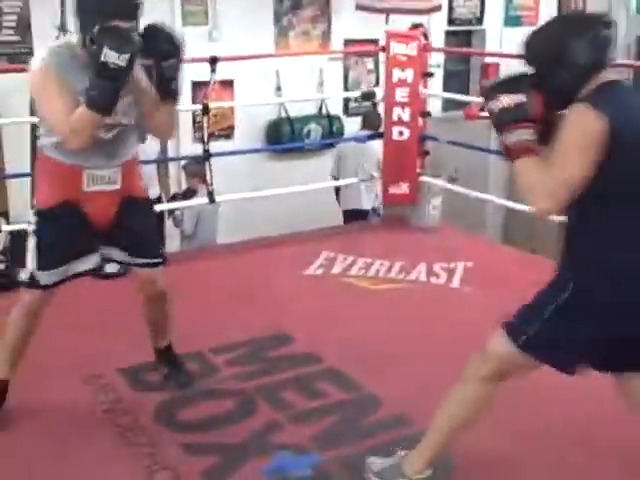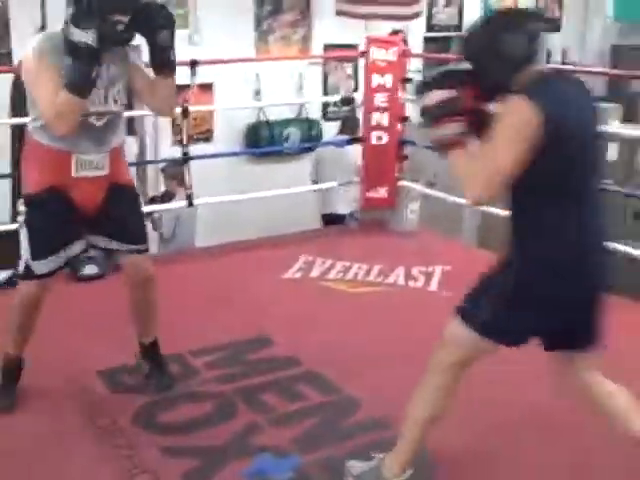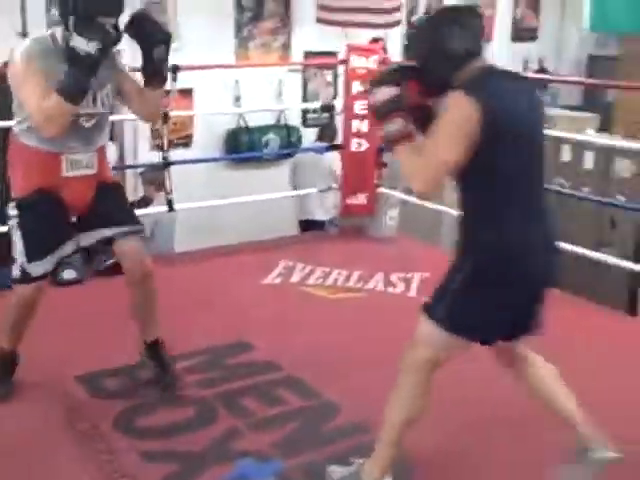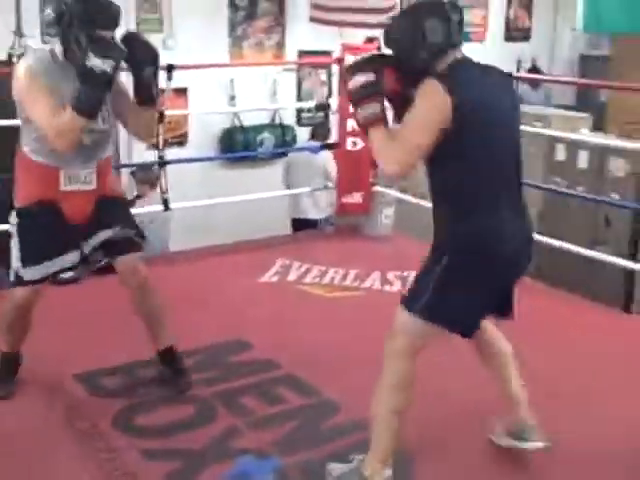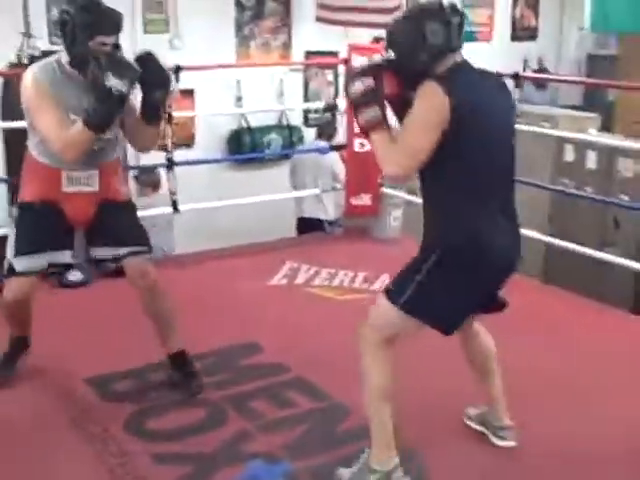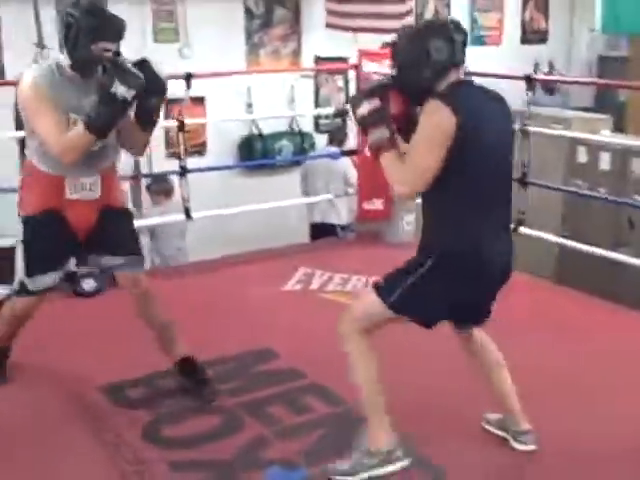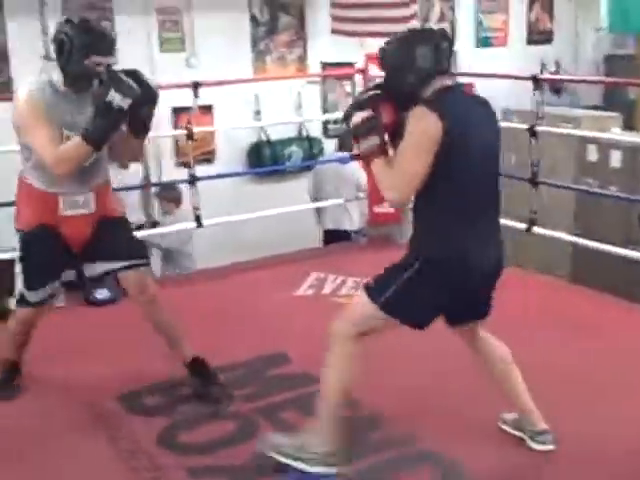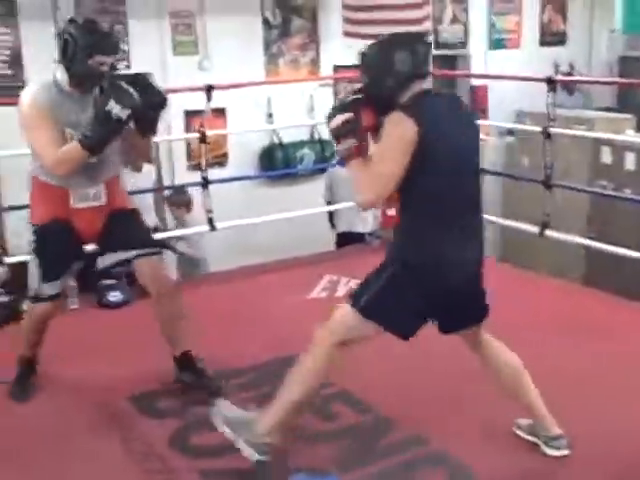
dt=0.1s
person 1, frame 1
left shoulder: (591, 115)
left elbow: (547, 200)
left wrist: (517, 136)
right wrist: (545, 126)
left hip: (595, 282)
left knee: (487, 369)
person 1, frame 2
left shoulder: (525, 105)
right shoulder: (576, 94)
left elbow: (480, 188)
left wrist: (452, 128)
right wrist: (478, 120)
left hip: (539, 264)
right hip: (583, 264)
left knee: (447, 359)
right knee: (580, 376)
person 1, frame 3
left shoulder: (463, 101)
right shoulder: (521, 90)
left elbow: (423, 180)
left wrist: (394, 122)
left hip: (494, 258)
right hip: (534, 252)
left knee: (420, 359)
right knee: (512, 351)
person 1, frame 4
left shoulder: (439, 89)
right shoulder: (498, 82)
left elbow: (395, 162)
left wrist: (369, 107)
right wrist: (404, 98)
left hip: (469, 245)
right hip: (511, 238)
left knee: (400, 349)
right knee: (477, 324)
right ankle: (524, 424)
person 1, frame 5
left shoulder: (437, 91)
right shoulder: (494, 87)
left elbow: (397, 165)
left wrist: (370, 111)
right wrist: (405, 102)
left hip: (458, 245)
right hip: (500, 240)
left knee: (376, 336)
right knee: (465, 321)
right ankle: (499, 419)
person 1, frame 6
left shoulder: (441, 109)
right shoulder: (493, 104)
left elbow: (408, 183)
left wrist: (378, 129)
right wrist: (410, 119)
left hip: (452, 255)
right hip: (493, 252)
left knee: (355, 325)
right knee: (467, 328)
right ankle: (516, 424)
person 1, frame 7
left shoulder: (428, 115)
right shoulder: (480, 108)
left elbow: (397, 190)
left wrist: (370, 140)
right wrist: (400, 128)
left hip: (440, 257)
right hip: (484, 254)
left knee: (344, 330)
right knee: (472, 332)
left ankle: (319, 442)
right ankle: (535, 423)
person 1, frame 8
left shoulder: (407, 120)
right shoulder: (460, 114)
left elbow: (372, 192)
left wrist: (350, 141)
right wrist: (379, 130)
left hip: (417, 262)
right hip: (463, 258)
left knee: (329, 339)
right knee: (480, 339)
left ankle: (263, 431)
right ankle: (547, 429)
person 2, frame 1
left shoulder: (129, 65)
right shoulder: (51, 66)
left elbow: (164, 129)
right elbow: (75, 137)
left wrist: (168, 72)
right wrist: (106, 80)
left hip: (122, 184)
right hip: (66, 189)
left knee: (155, 284)
right knee: (34, 297)
left ankle: (165, 354)
person 2, frame 2
left shoulder: (118, 54)
right shoulder: (43, 53)
left elbow: (163, 106)
right elbow: (61, 123)
left wrist: (162, 44)
right wrist: (82, 61)
left hip: (108, 171)
right hip: (53, 174)
left knee: (140, 271)
right knee: (35, 282)
left ankle: (149, 352)
person 2, frame 3
left shoulder: (106, 58)
left elbow: (150, 112)
right elbow: (50, 124)
left wrist: (156, 58)
right wrist: (80, 69)
left hip: (93, 172)
right hip: (40, 176)
left knee: (139, 264)
left ankle: (154, 351)
person 2, frame 4
left shoulder: (108, 71)
left elbow: (144, 131)
right elbow: (61, 140)
left wrist: (146, 78)
right wrist: (91, 87)
left hip: (98, 183)
right hip: (43, 188)
left knee: (135, 273)
left ankle: (167, 355)
person 2, frame 5
left shoulder: (114, 78)
right shoulder: (39, 79)
left elbow: (143, 142)
right elbow: (66, 148)
left wrist: (155, 97)
right wrist: (103, 103)
left hip: (103, 186)
right hip: (48, 188)
left knee: (144, 275)
left ankle: (178, 358)
person 2, frame 6
left shoulder: (109, 80)
right shoulder: (37, 84)
left elbow: (135, 147)
right elbow: (64, 152)
left wrist: (149, 105)
right wrist: (106, 110)
left hip: (102, 192)
right hip: (49, 199)
left knee: (138, 285)
left ankle: (185, 364)
person 2, frame 7
left shoulder: (103, 93)
left elbow: (129, 152)
right elbow: (58, 164)
left wrist: (141, 114)
right wrist: (103, 121)
left hip: (97, 204)
right hip: (45, 212)
left knee: (143, 288)
right knee: (31, 308)
left ankle: (193, 364)
person 2, frame 8
left shoulder: (114, 92)
right shoulder: (37, 100)
left elbow: (137, 143)
right elbow: (56, 164)
left wrist: (149, 114)
right wrist: (101, 130)
left hip: (110, 197)
right hip: (57, 205)
left knee: (158, 277)
right knee: (47, 302)
left ankle: (184, 360)
right ankle: (27, 364)
